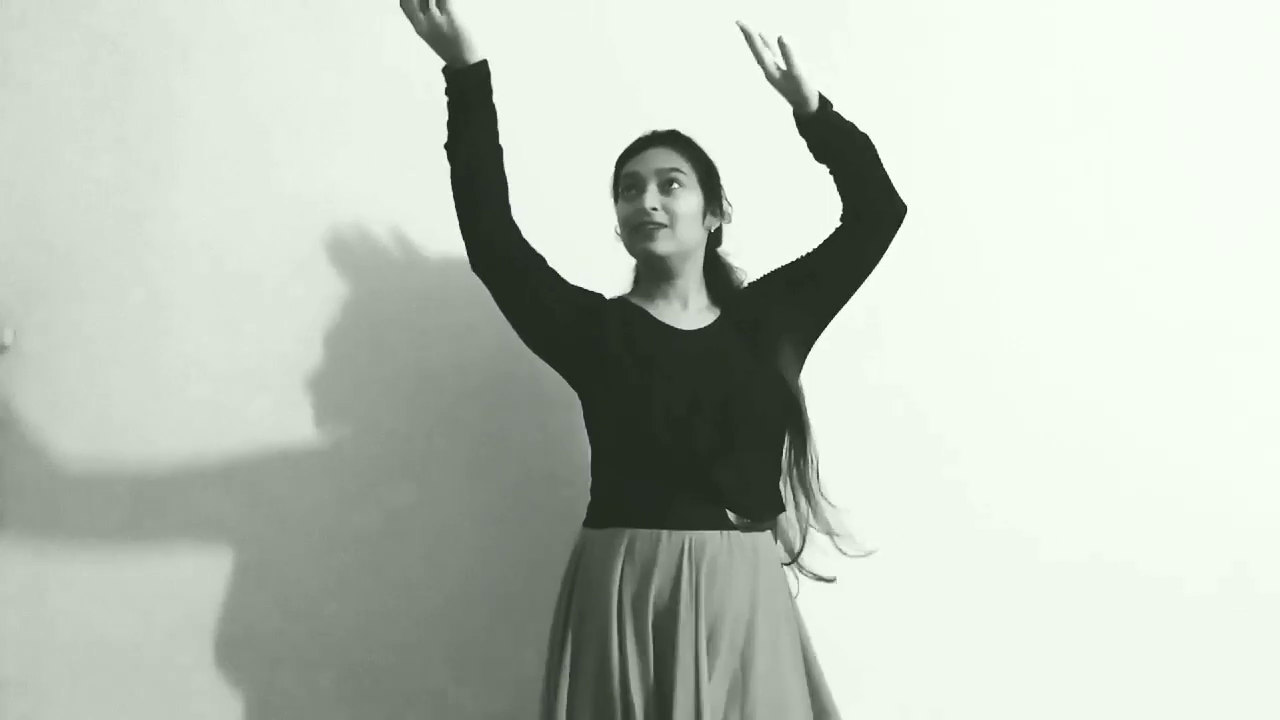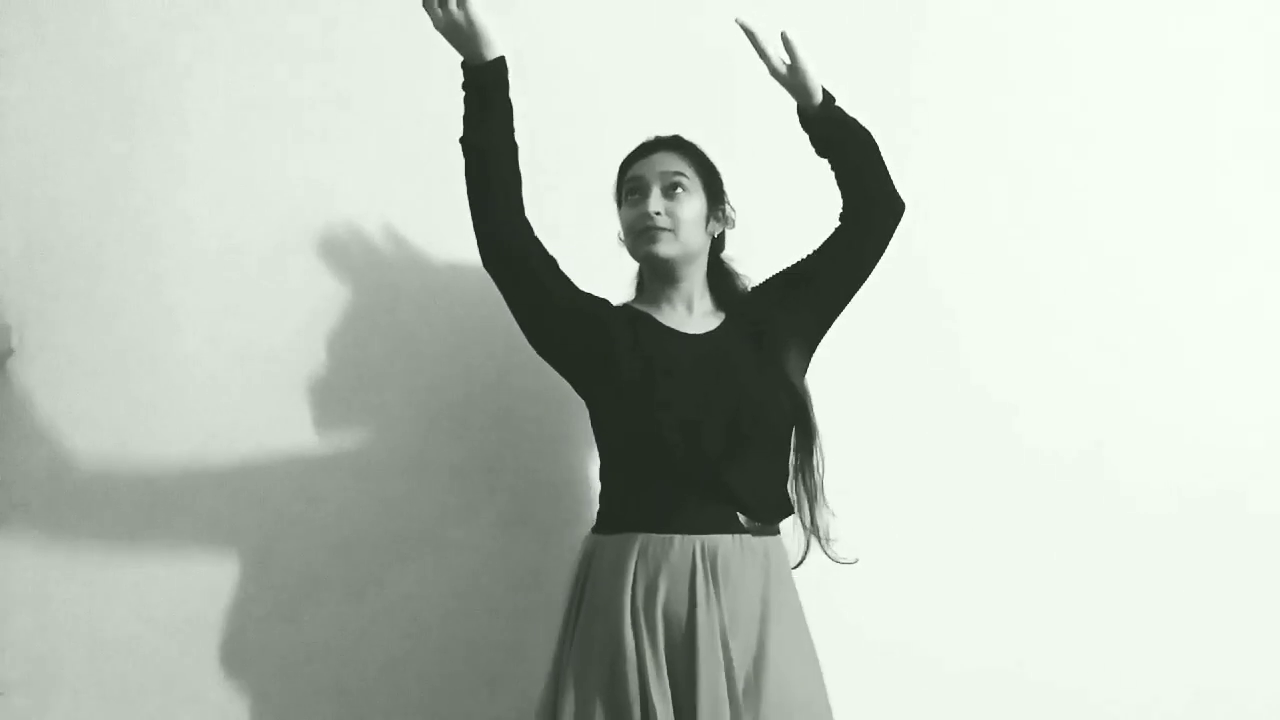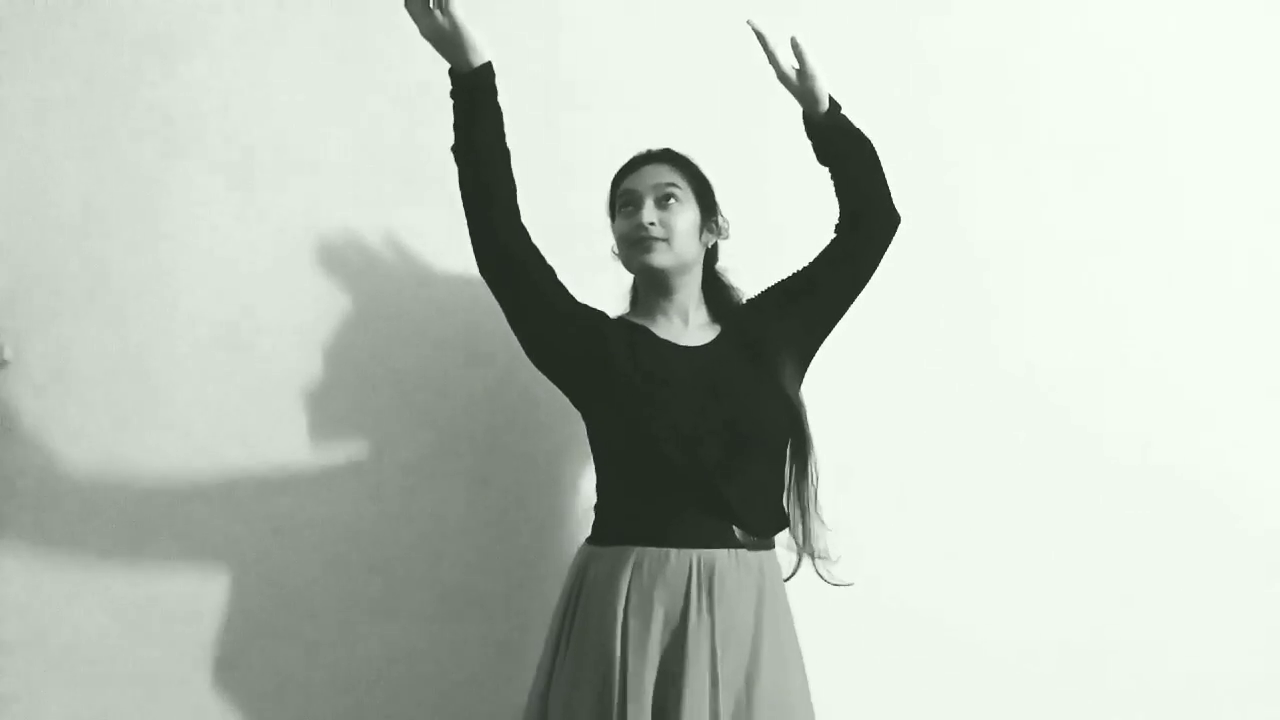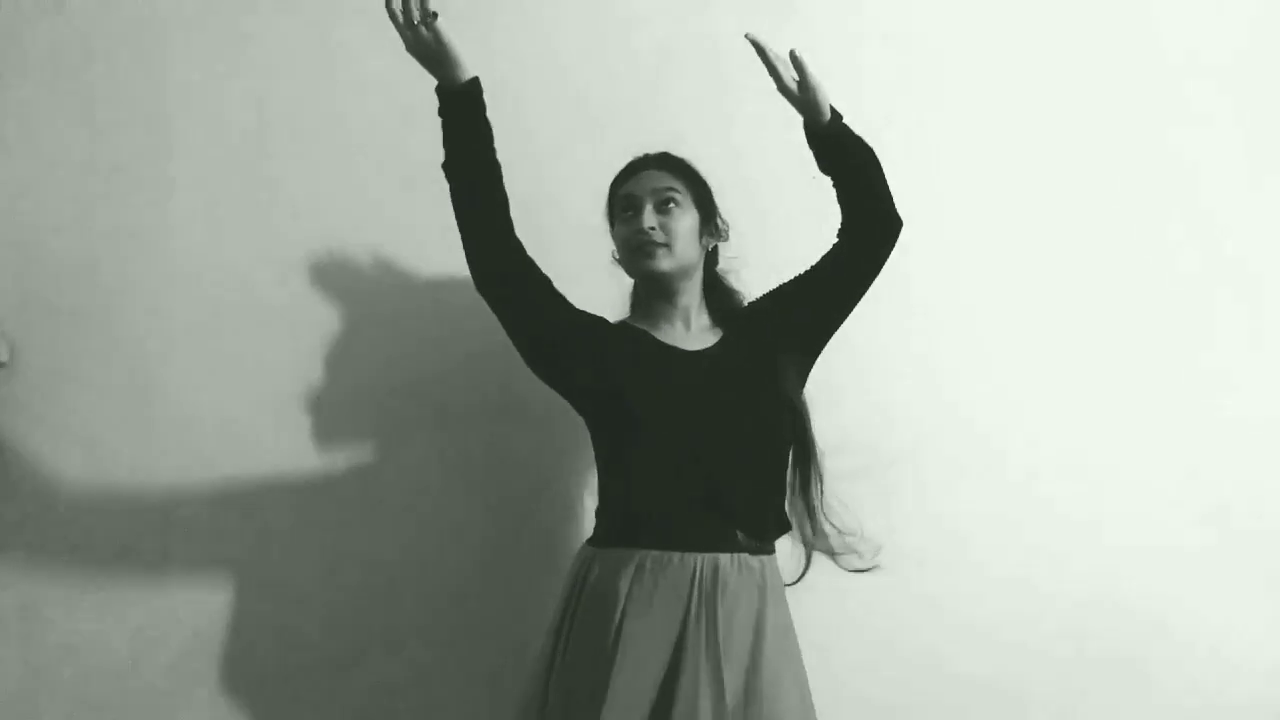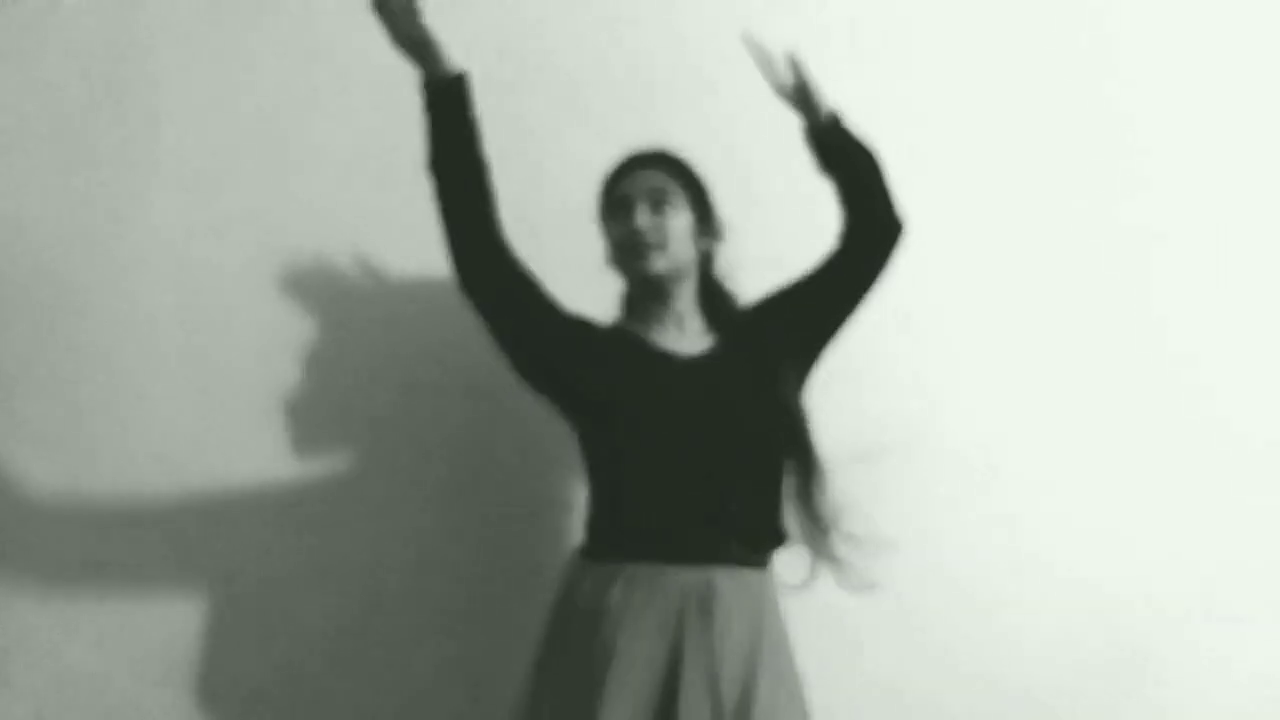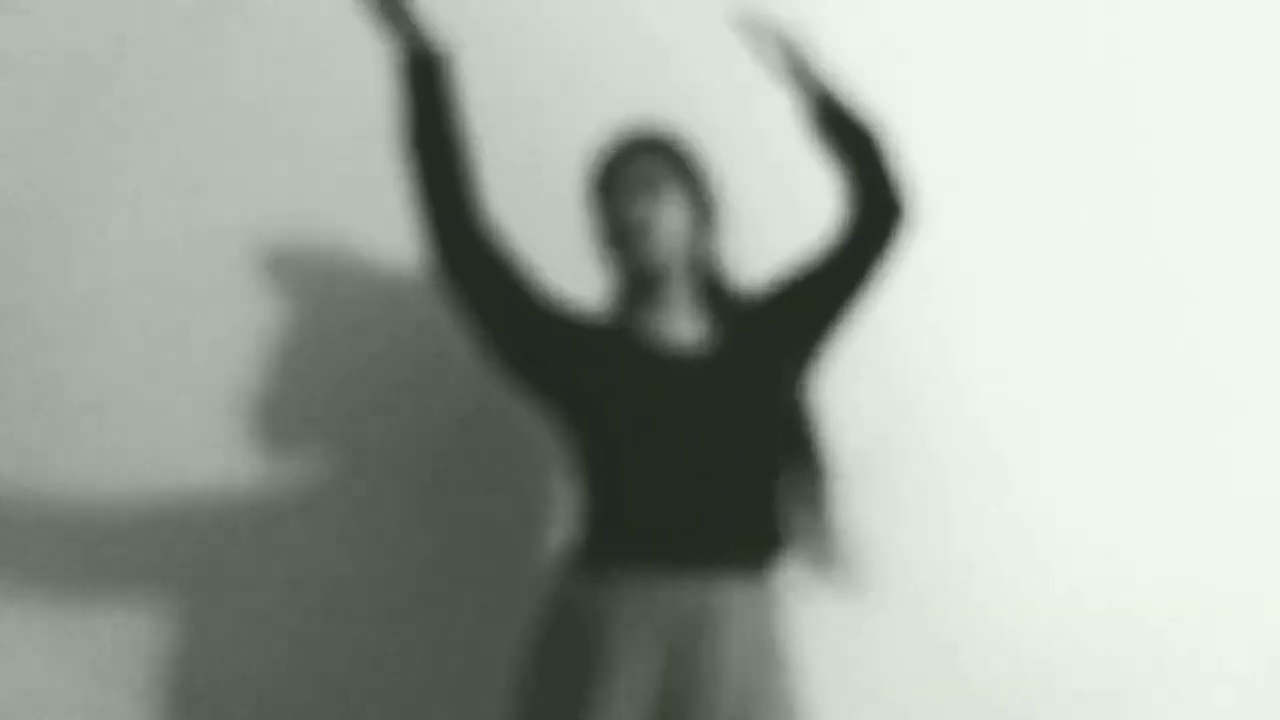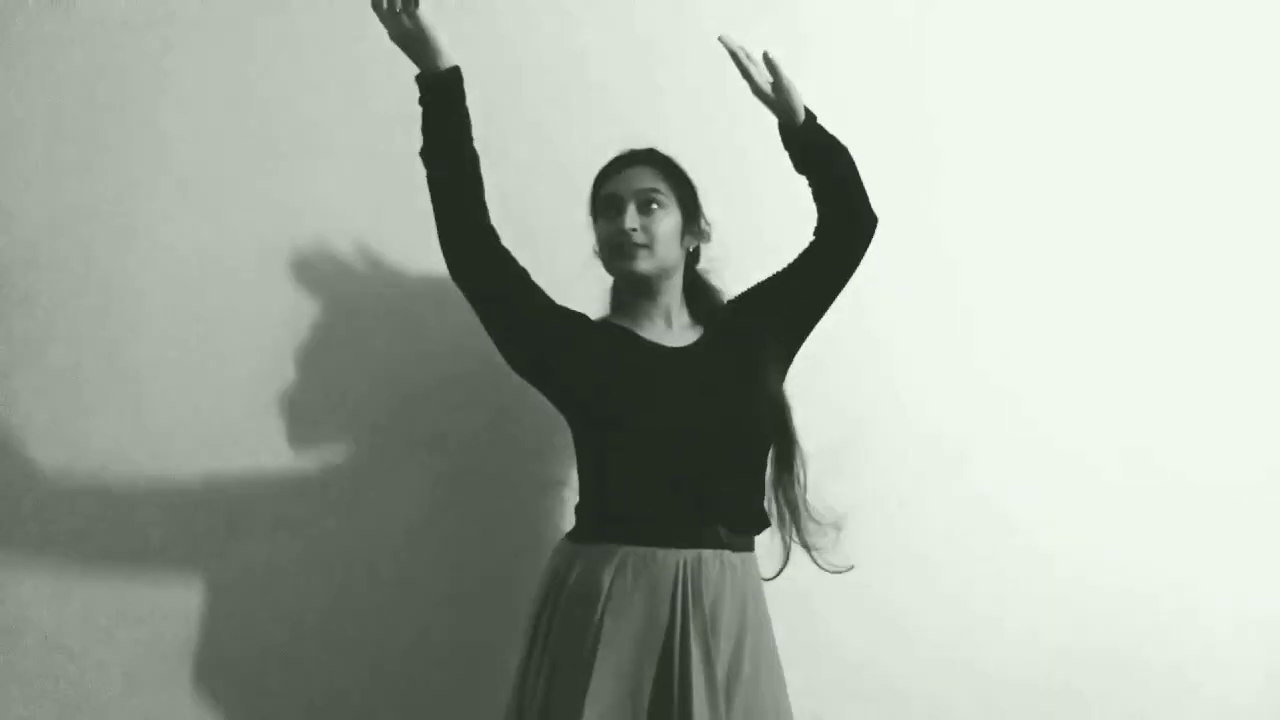
dt=0.4s
person 1, frame 1
left shoulder: (770, 316)
right shoulder: (596, 327)
left elbow: (877, 213)
right elbow: (492, 241)
left wrist: (809, 107)
right wrist: (466, 73)
left hip: (741, 591)
right hip: (626, 589)
person 1, frame 2
left shoulder: (774, 321)
right shoulder: (600, 333)
left elbow: (876, 209)
right elbow: (503, 235)
left wrist: (814, 103)
right wrist: (484, 69)
left hip: (749, 597)
right hip: (634, 595)
person 1, frame 3
left shoulder: (769, 332)
right shoulder: (596, 345)
left elbow: (872, 221)
right elbow: (500, 241)
left wrist: (820, 110)
right wrist: (473, 76)
left hip: (743, 608)
right hip: (626, 602)
person 1, frame 4
left shoulder: (771, 336)
right shoulder: (597, 350)
left elbow: (874, 226)
right elbow: (495, 254)
left wrist: (820, 120)
right wrist: (459, 91)
left hip: (743, 610)
right hip: (627, 605)
person 1, frame 5
left shoulder: (768, 341)
right shoulder: (587, 354)
left elbow: (875, 230)
right elbow: (480, 253)
left wrist: (819, 119)
right wrist: (444, 84)
left hip: (737, 622)
right hip: (616, 617)
person 1, frame 6
left shoulder: (769, 335)
right shoulder: (578, 349)
left elbow: (878, 212)
right elbow: (463, 239)
left wrist: (818, 96)
right wrist: (424, 65)
left hip: (734, 634)
right hip: (611, 628)
person 1, frame 7
left shoulder: (750, 333)
right shoulder: (576, 345)
left elbow: (850, 223)
right elbow: (469, 242)
left wrist: (794, 118)
right wrist: (439, 77)
left hip: (721, 606)
right hip: (603, 599)
